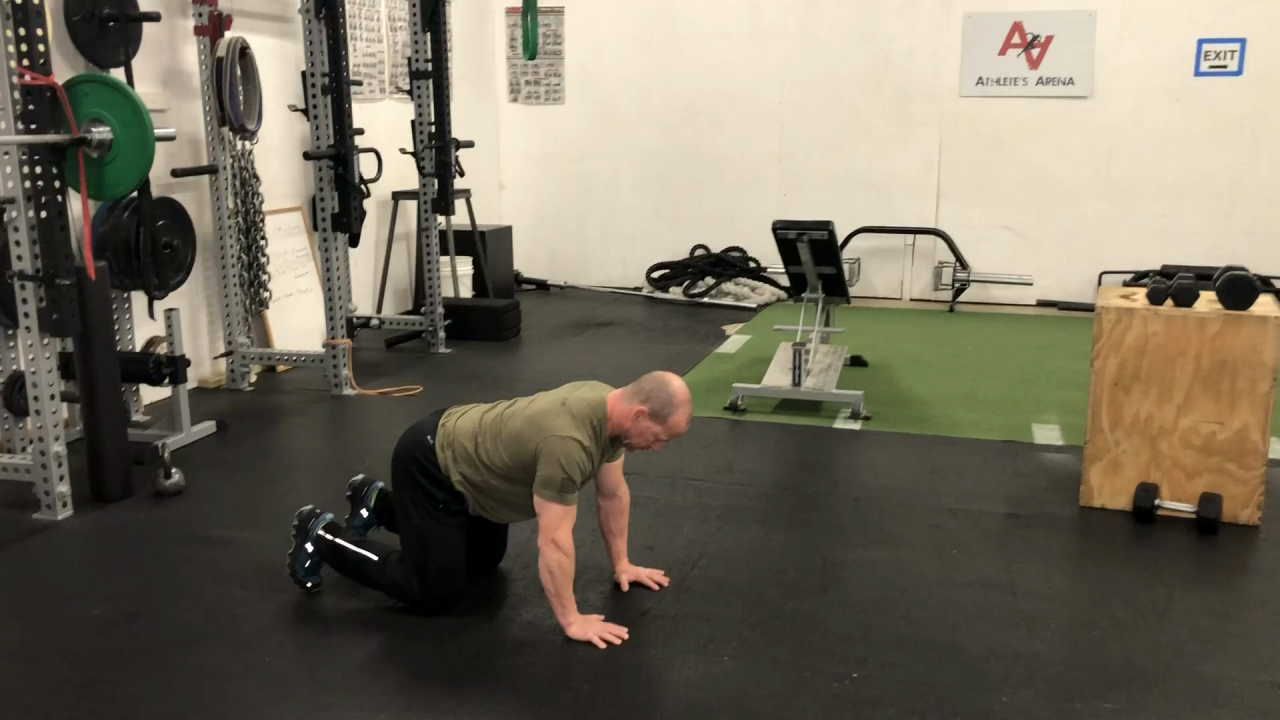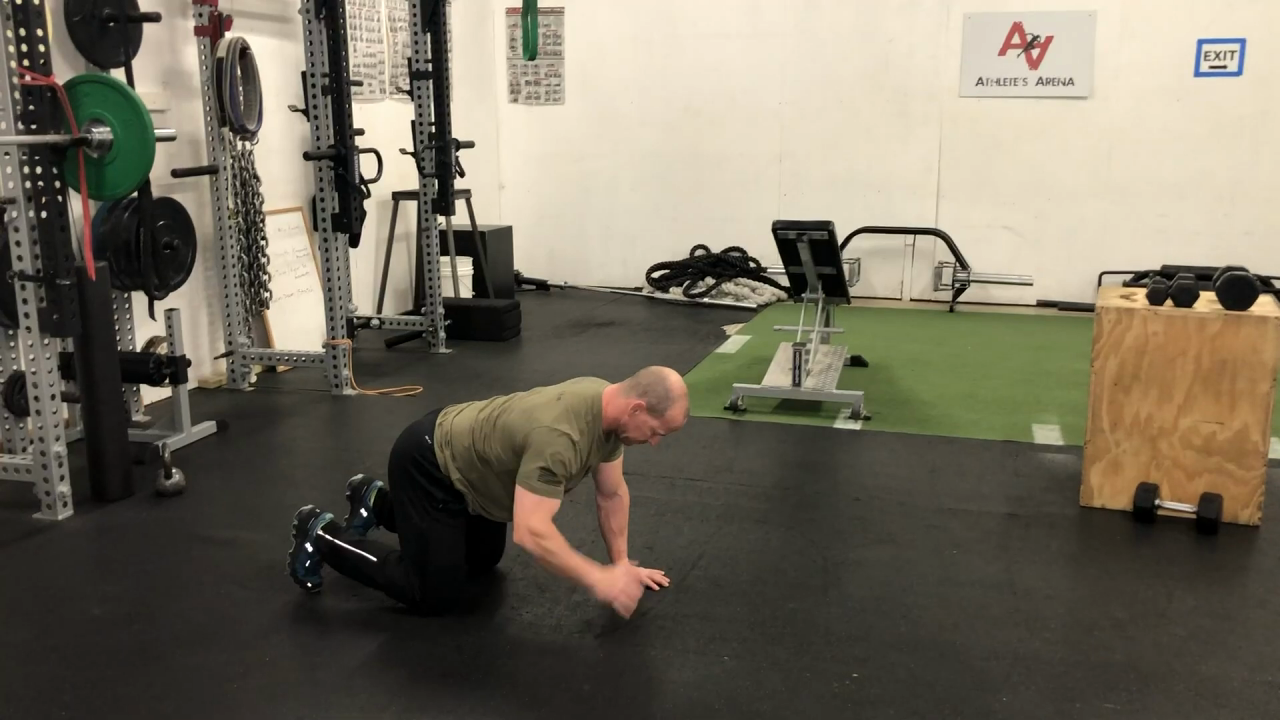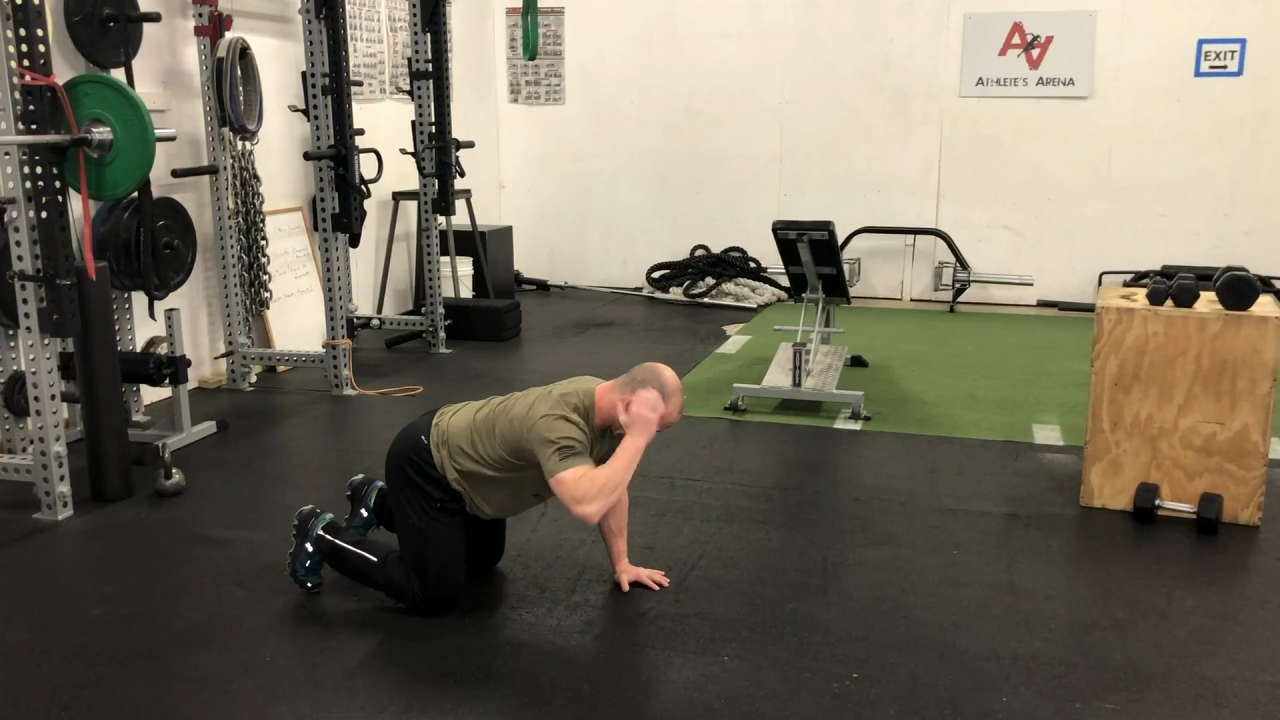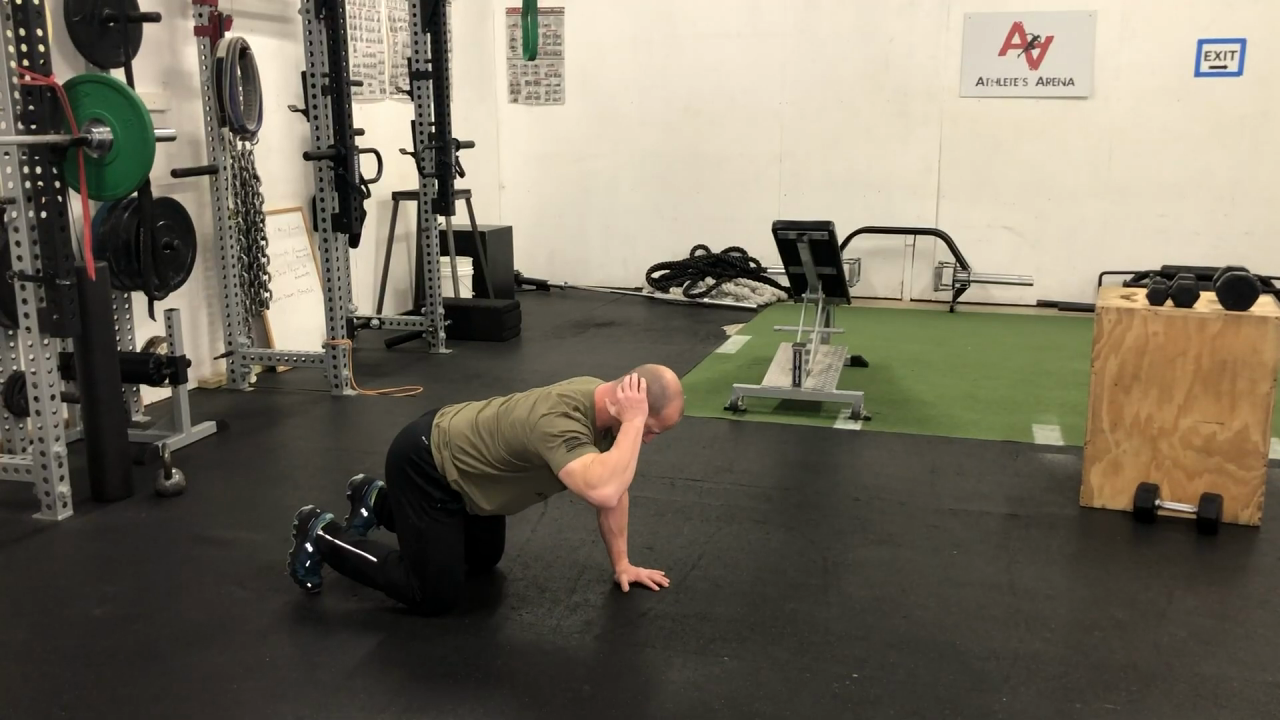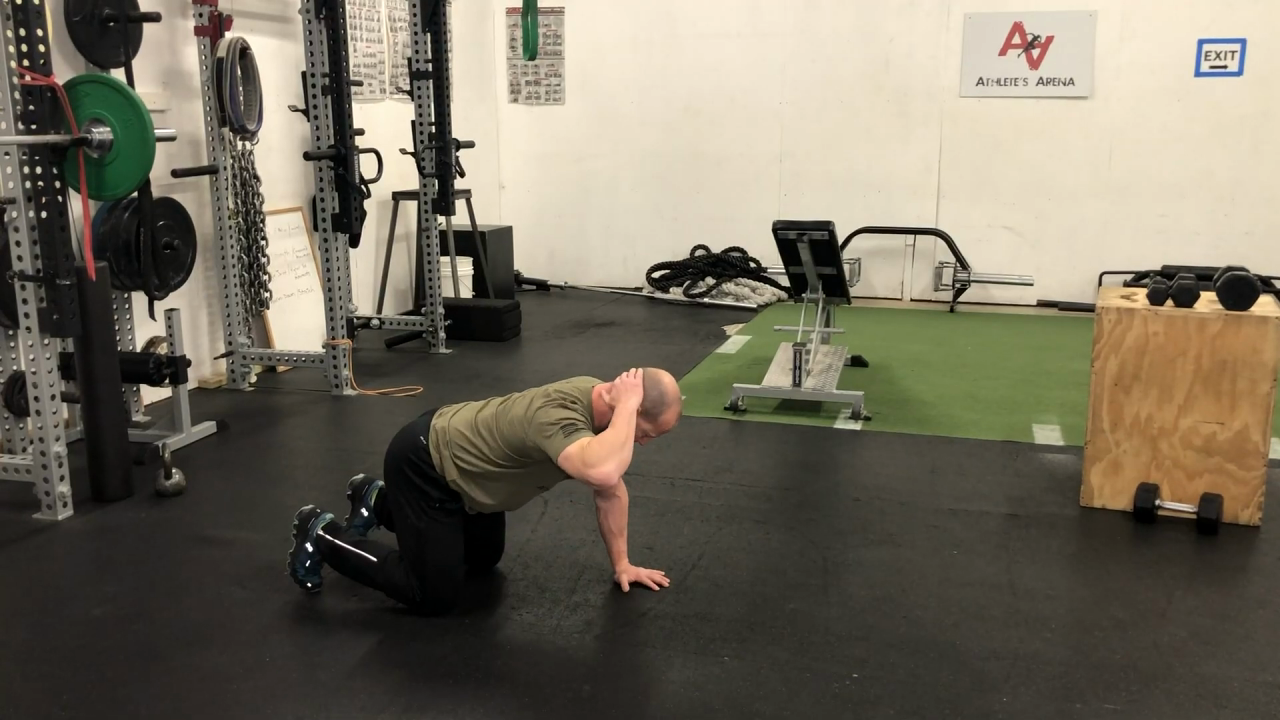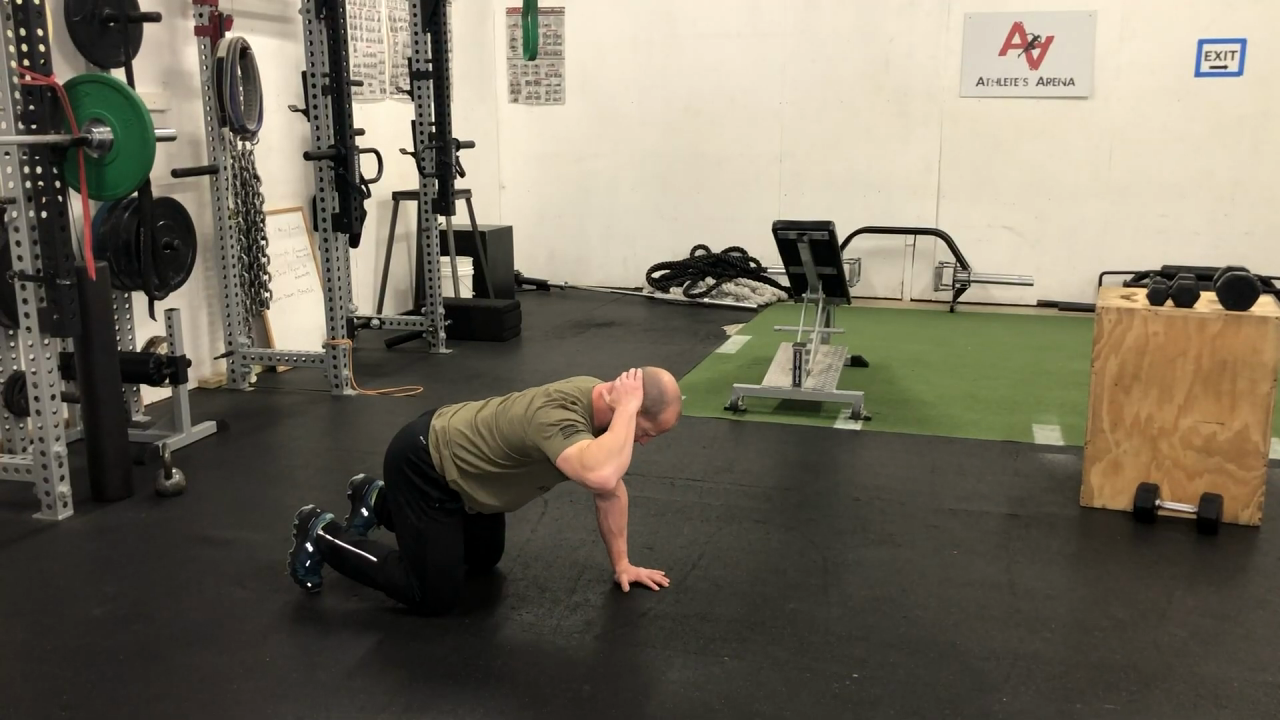
dt=0.3s
person 1, frame 1
left shoulder: (609, 406)
right shoulder: (568, 440)
left elbow: (612, 494)
right elbow: (554, 541)
left wrist: (622, 563)
right wrist: (571, 620)
left hip: (465, 454)
right hip: (430, 463)
left knee: (484, 562)
right knee: (435, 595)
left ankle: (378, 501)
right ankle: (324, 538)
person 1, frame 2
left shoulder: (609, 408)
right shoulder: (560, 433)
left elbow: (612, 493)
right elbow: (530, 531)
left wrist: (623, 563)
right wrist: (596, 578)
left hip: (465, 456)
right hip: (428, 462)
left knee: (483, 560)
right knee: (436, 594)
left ankle: (377, 501)
right ankle: (323, 536)
person 1, frame 3
left shoulder: (605, 406)
right shoulder: (559, 423)
left elbow: (607, 491)
right elbow: (589, 506)
left wrist: (621, 563)
right wrist: (637, 437)
left hip: (460, 455)
right hip: (426, 463)
left knee: (483, 559)
right knee: (434, 595)
left ankle: (378, 501)
right ankle: (323, 537)
person 1, frame 4
left shoulder: (603, 404)
right shoulder: (561, 421)
left elbow: (613, 491)
right elbow: (602, 492)
left wrist: (621, 563)
right wrist: (632, 421)
left hip: (460, 454)
right hip: (425, 462)
left knee: (483, 559)
right knee: (434, 595)
left ankle: (378, 501)
right ankle: (323, 538)
person 1, frame 5
left shoulder: (600, 401)
right shoulder: (558, 415)
left elbow: (611, 490)
right elbow: (604, 472)
left wrist: (622, 563)
right wrist: (627, 405)
left hip: (458, 452)
right hip: (423, 462)
left knee: (484, 559)
right knee: (434, 595)
left ankle: (378, 500)
right ankle: (324, 537)
person 1, frame 6
left shoulder: (601, 403)
right shoulder: (559, 415)
left elbow: (611, 488)
right elbow: (602, 478)
left wrist: (622, 563)
right wrist: (627, 409)
left hip: (458, 452)
right hip: (423, 461)
left knee: (484, 558)
right knee: (434, 595)
left ankle: (378, 500)
right ankle: (323, 536)
